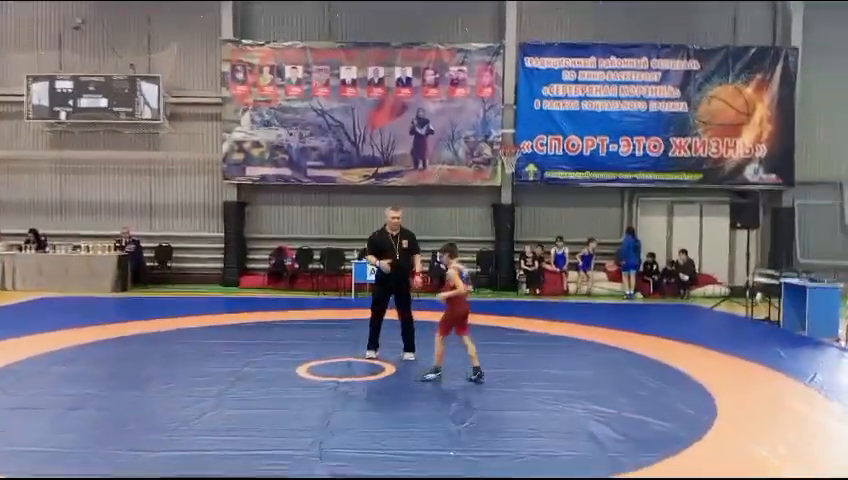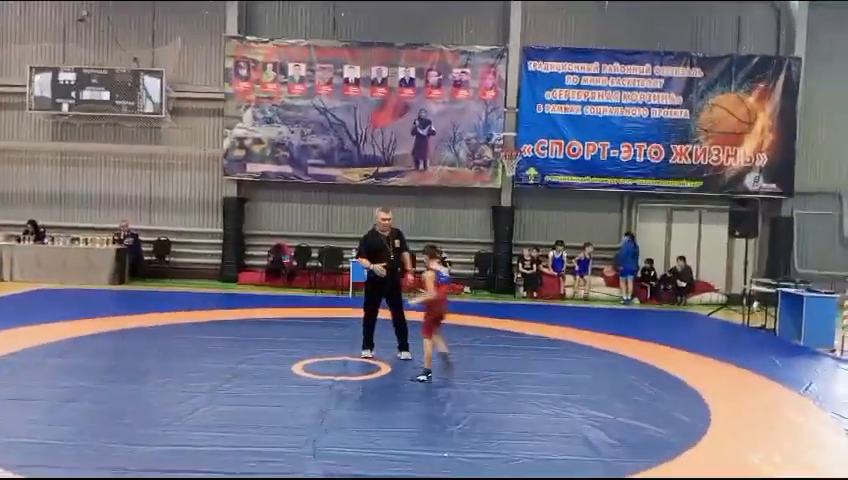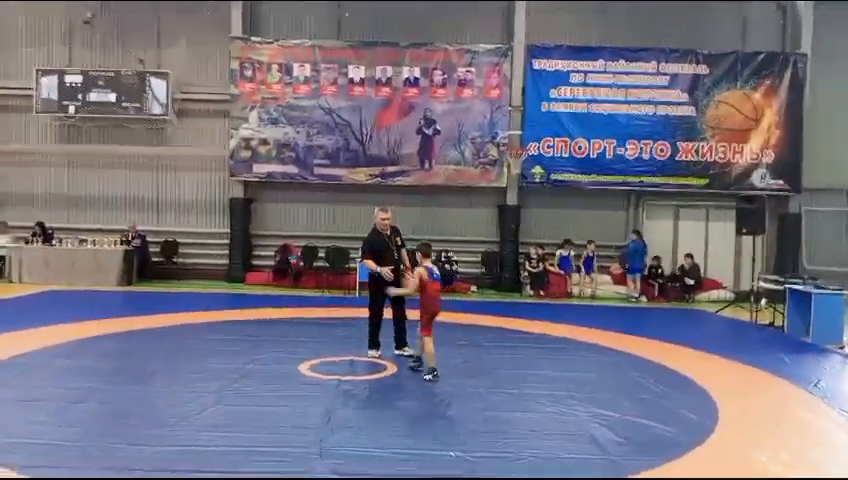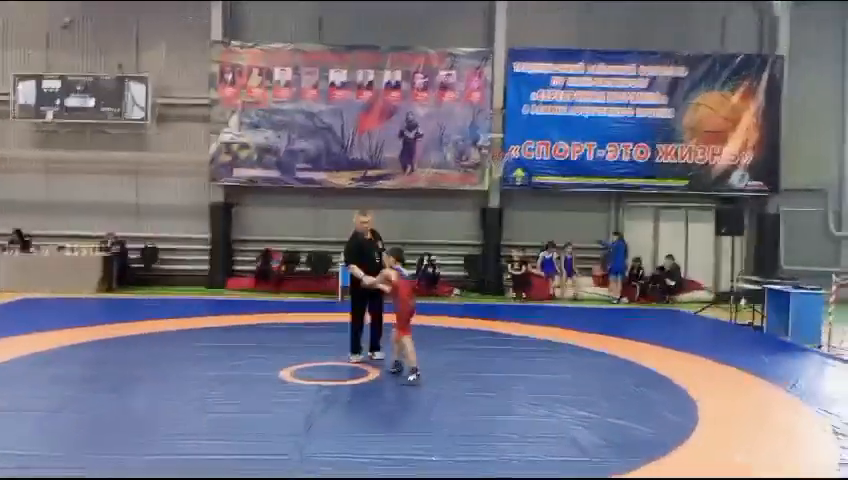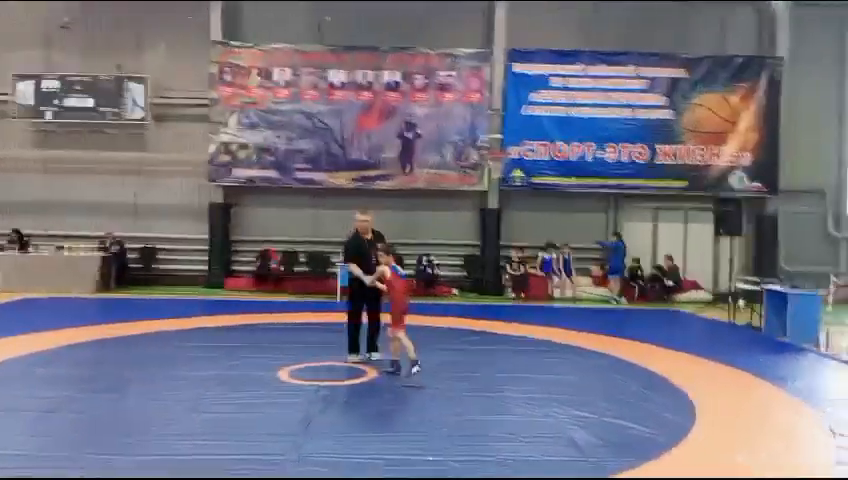
dt=0.2s
person 1, frame 1
left shoulder: (408, 235)
right shoulder: (377, 236)
left elbow: (416, 255)
right elbow: (369, 255)
left wrist: (417, 274)
right wrist: (378, 263)
left hip: (403, 281)
right hip: (382, 281)
left knee: (406, 316)
right knee: (376, 315)
left ankle: (409, 350)
right ankle: (372, 348)
person 1, frame 2
left shoulder: (397, 234)
right shoulder: (369, 238)
left elbow: (404, 252)
right elbow: (361, 258)
left wrist: (408, 271)
right wrist: (372, 267)
left hip: (393, 281)
right hip: (374, 281)
left knee: (399, 315)
right knee: (370, 315)
left ankle: (404, 349)
right ankle: (367, 347)
person 1, frame 3
left shoulder: (395, 231)
right shoulder: (371, 238)
left elbow: (402, 249)
right elbow: (366, 260)
left wrist: (407, 267)
right wrist: (379, 270)
left hip: (395, 279)
right hip: (378, 281)
left knee: (400, 312)
right knee: (376, 314)
left ankle: (401, 345)
right ankle: (373, 347)
person 1, frame 4
left shoulder: (375, 235)
right shoulder: (353, 242)
right elbow: (351, 266)
right wrist: (365, 277)
right hip: (360, 285)
left knee: (377, 317)
right knee: (358, 319)
left ankle: (374, 349)
right ankle: (355, 352)
person 1, frame 5
left shoulder: (379, 237)
right shoulder: (352, 241)
right elbow: (350, 264)
right wrist: (363, 277)
right hip: (358, 284)
left knee: (374, 318)
right knee: (354, 318)
left ankle: (372, 350)
right ankle: (353, 351)
person 2, frame 1
left shoulder: (451, 271)
right shoulder: (462, 269)
left elbow: (462, 290)
left wrist: (445, 295)
left hip: (453, 309)
right hip: (464, 308)
left knee: (439, 337)
right knee: (465, 339)
left ankle: (436, 370)
right ankle: (477, 371)
person 2, frame 2
left shoulder: (428, 273)
right shoulder: (444, 270)
left elbow: (432, 295)
left wrist: (417, 300)
left hip: (432, 309)
right hip: (442, 308)
left knee: (427, 339)
right knee: (434, 333)
left ankle: (427, 373)
right ankle: (444, 353)
person 2, frame 3
left shoulder: (419, 270)
right shoulder: (435, 268)
left elbow: (411, 290)
left wrist: (395, 291)
right wrist: (412, 280)
left hip: (427, 307)
right hip: (436, 305)
left knee: (426, 337)
right knee: (421, 331)
left ankle: (433, 371)
right ankle: (419, 359)
person 2, frame 4
left shoulder: (388, 272)
right shoulder: (401, 272)
left elbow: (373, 282)
left wrist: (368, 281)
right wrist: (377, 284)
left hip: (403, 307)
right hip: (408, 305)
left knee: (405, 338)
right knee: (396, 335)
left ankle: (414, 371)
right ankle: (397, 364)
person 2, frame 5
left shoulder: (382, 269)
right shoulder: (398, 270)
left elbow: (371, 281)
left wrist: (372, 281)
right wrist: (376, 283)
left hip: (398, 304)
right hip: (402, 303)
left knee: (399, 333)
right knee: (392, 334)
left ankle: (414, 362)
right ankle: (395, 363)
